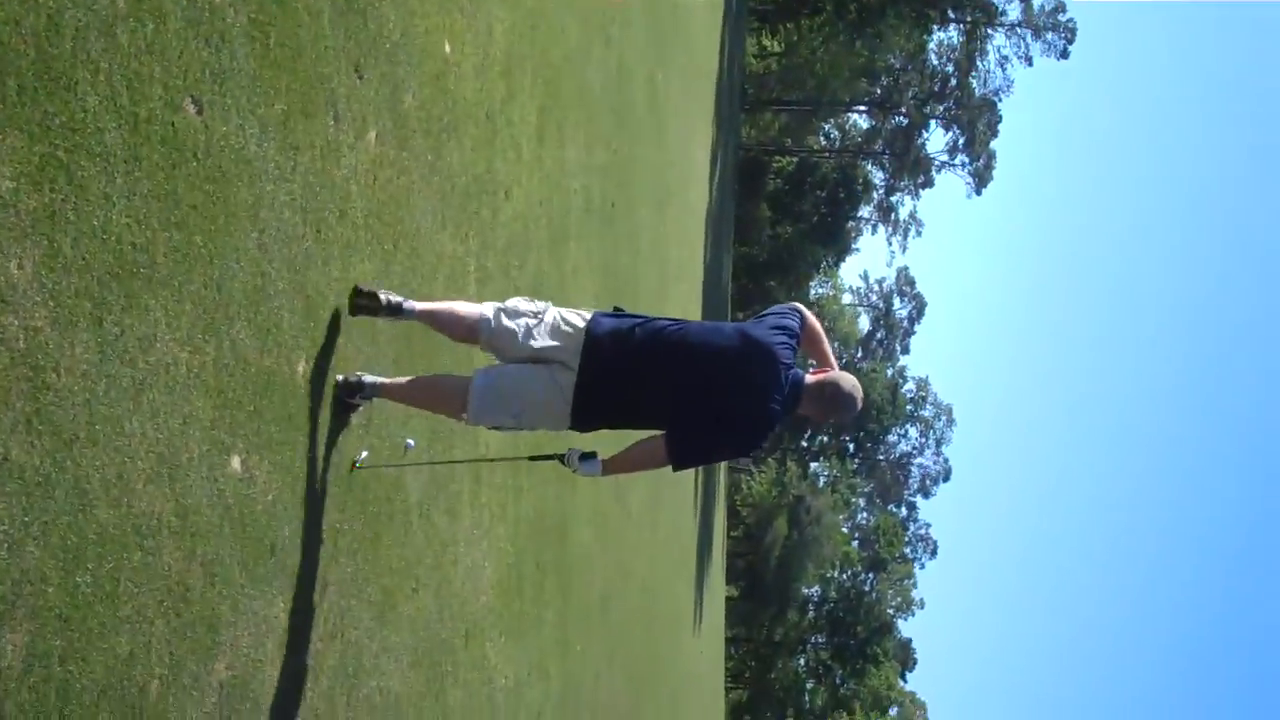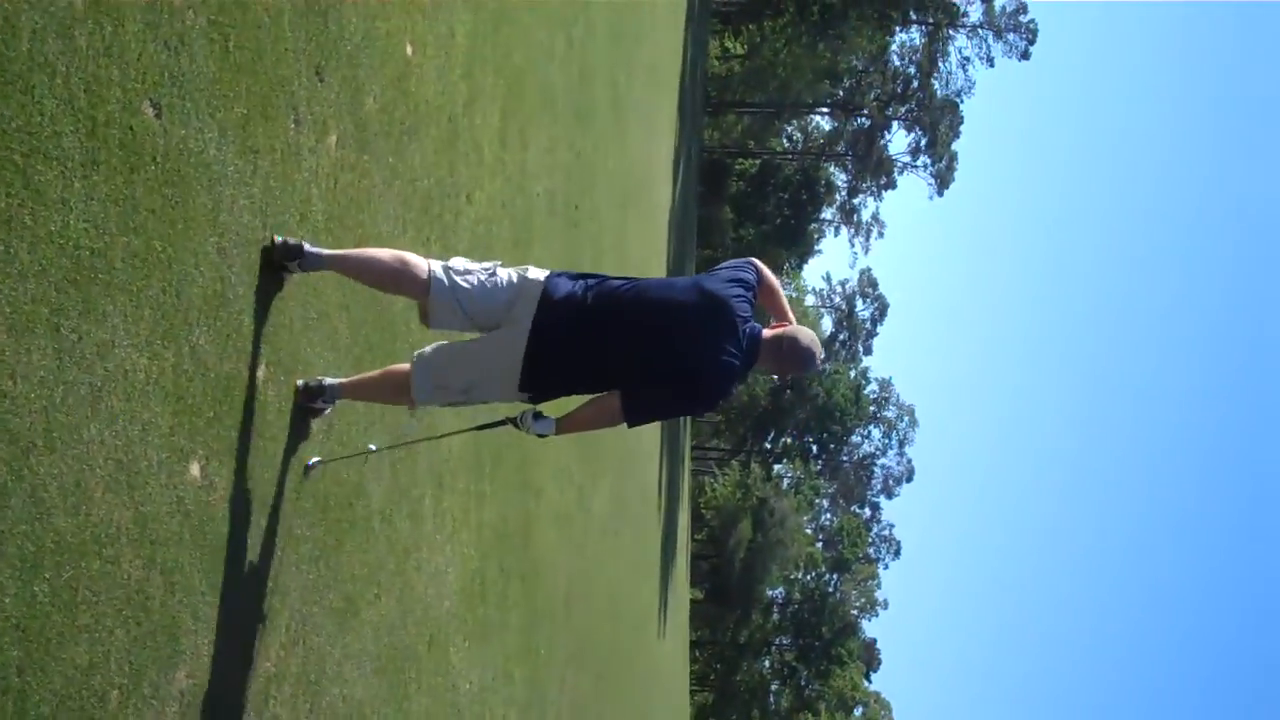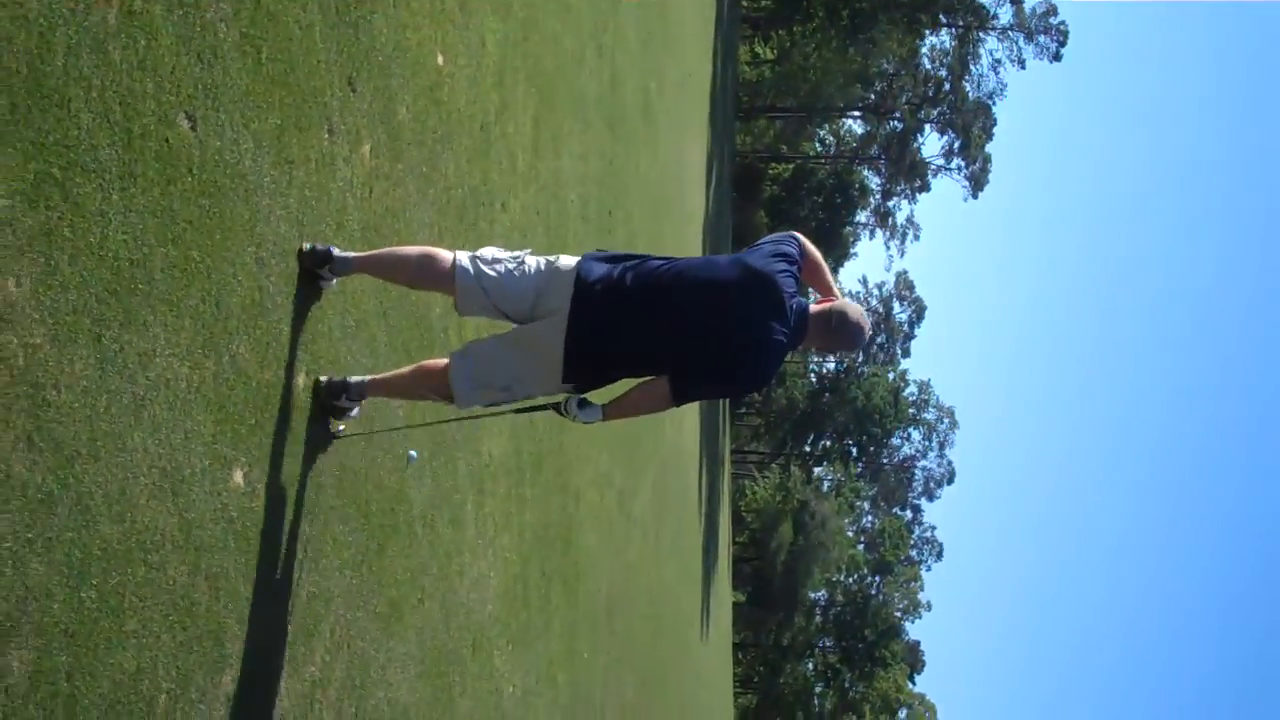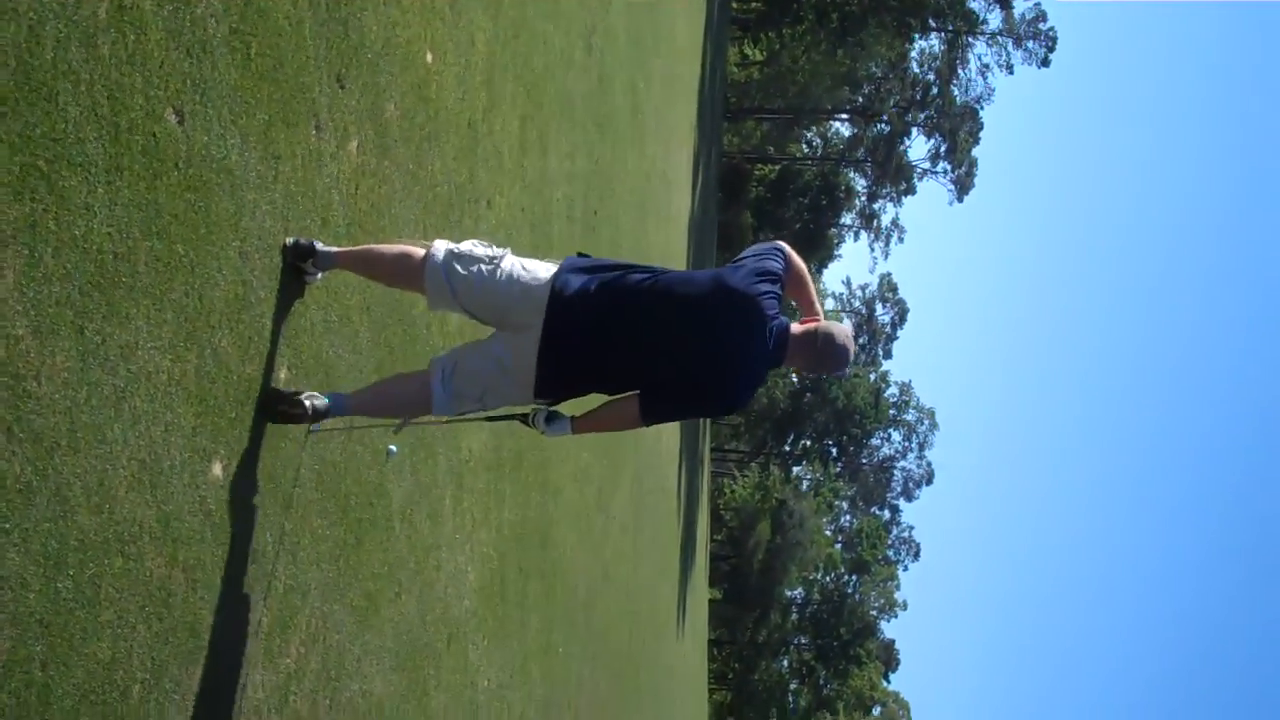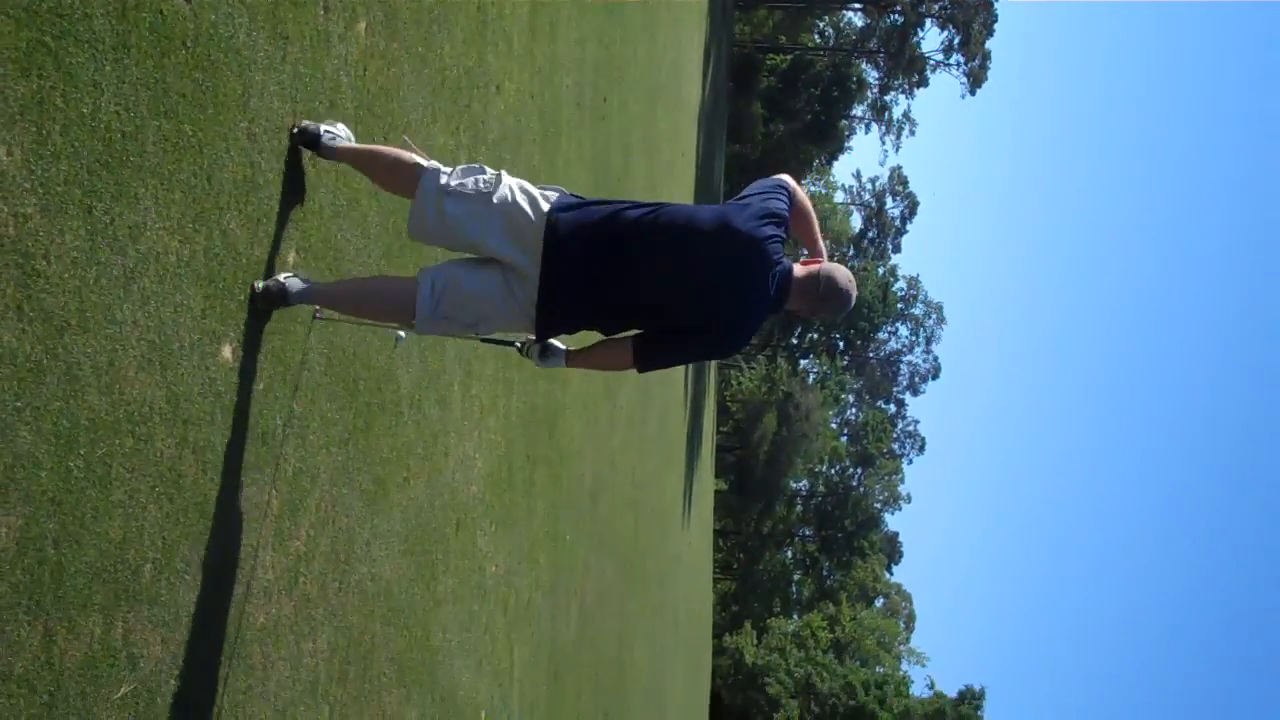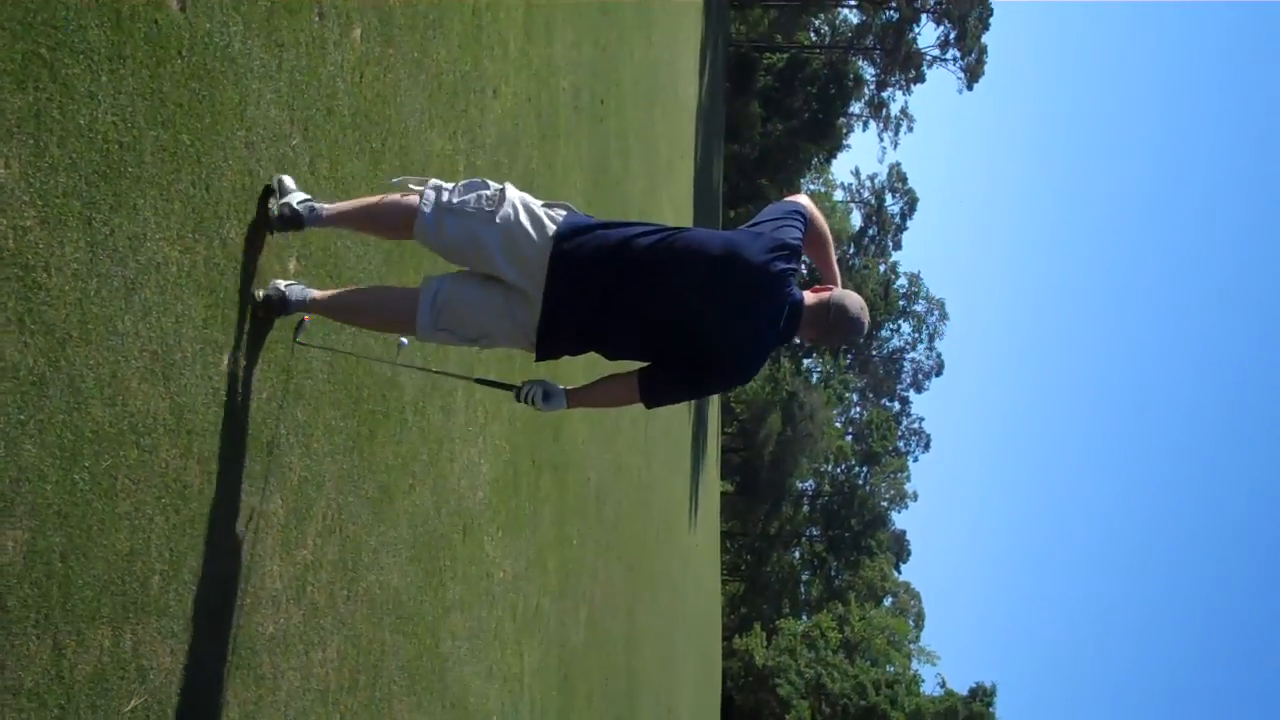
dt=0.3s
person 1, frame 1
left shoulder: (776, 337)
right shoulder: (750, 428)
left elbow: (801, 311)
right elbow: (668, 447)
left wrist: (831, 364)
right wrist: (602, 467)
left hip: (596, 332)
right hip: (586, 397)
left knee: (487, 321)
right knee: (474, 396)
person 1, frame 2
left shoulder: (731, 290)
right shoulder: (708, 385)
left elbow: (760, 268)
right elbow: (622, 405)
left wrist: (788, 323)
right wrist: (554, 426)
left hip: (546, 292)
right hip: (539, 364)
left knee: (426, 279)
right knee: (425, 379)
left ankle: (313, 256)
person 1, frame 3
left shoulder: (777, 262)
right shoulder: (755, 364)
left elbow: (800, 240)
right elbow: (669, 388)
left wrist: (833, 295)
right wrist: (598, 412)
left hip: (583, 279)
right hip: (580, 354)
left knee: (456, 270)
right knee: (462, 378)
left ankle: (342, 261)
right ankle: (359, 388)
person 1, frame 4
left shoulder: (759, 282)
right shoulder: (735, 387)
left elbow: (783, 248)
right elbow: (641, 408)
left wrist: (813, 312)
right wrist: (570, 426)
left hip: (561, 288)
right hip: (554, 367)
left knee: (436, 266)
right knee: (440, 387)
left ankle: (326, 255)
right ankle: (330, 405)
person 1, frame 5
left shoulder: (762, 222)
right shoulder: (733, 330)
left elbow: (788, 182)
right elbow: (636, 350)
left wrist: (817, 248)
right wrist: (564, 358)
left hip: (556, 220)
right hip: (548, 300)
left knee: (435, 186)
right knee: (424, 301)
left ankle: (332, 143)
right ankle: (308, 292)
person 1, frame 6
left shoulder: (775, 247)
right shoulder: (738, 361)
left elbow: (803, 203)
right elbow: (644, 386)
left wrist: (832, 280)
right wrist: (567, 399)
left hip: (564, 239)
right hip: (555, 322)
left knee: (441, 208)
right knee: (429, 308)
left ankle: (313, 210)
right ankle: (309, 300)
